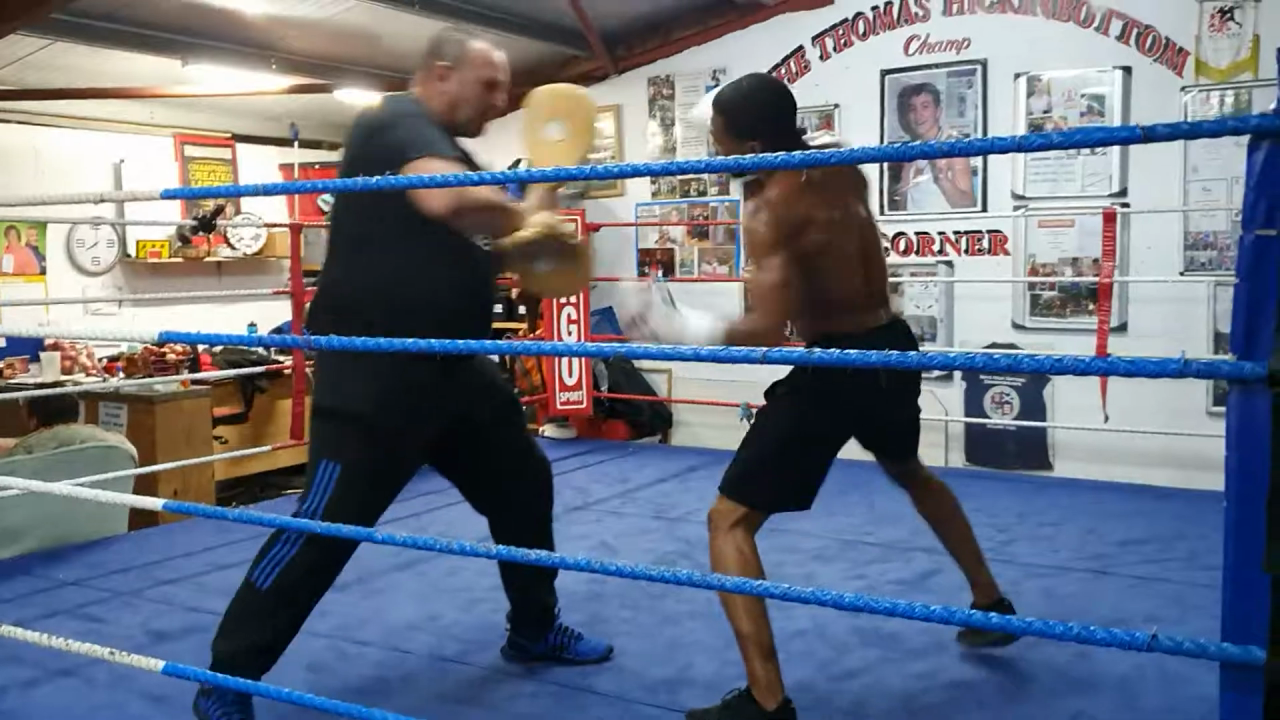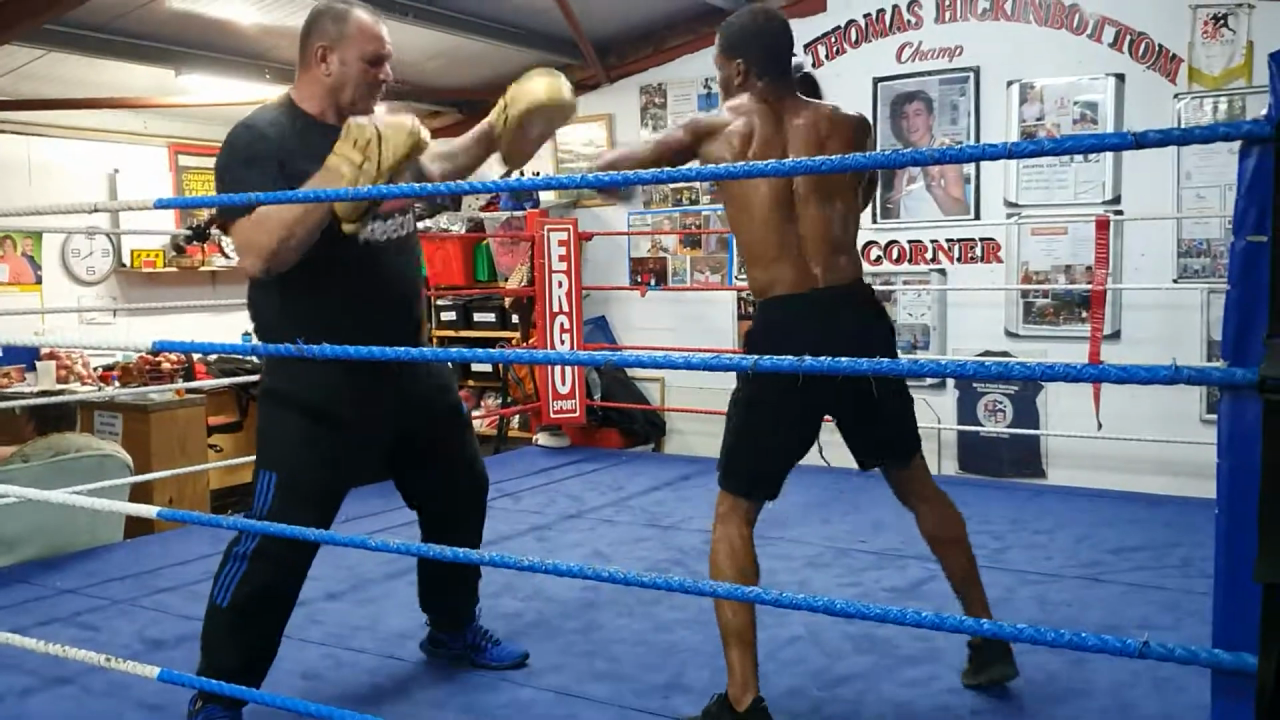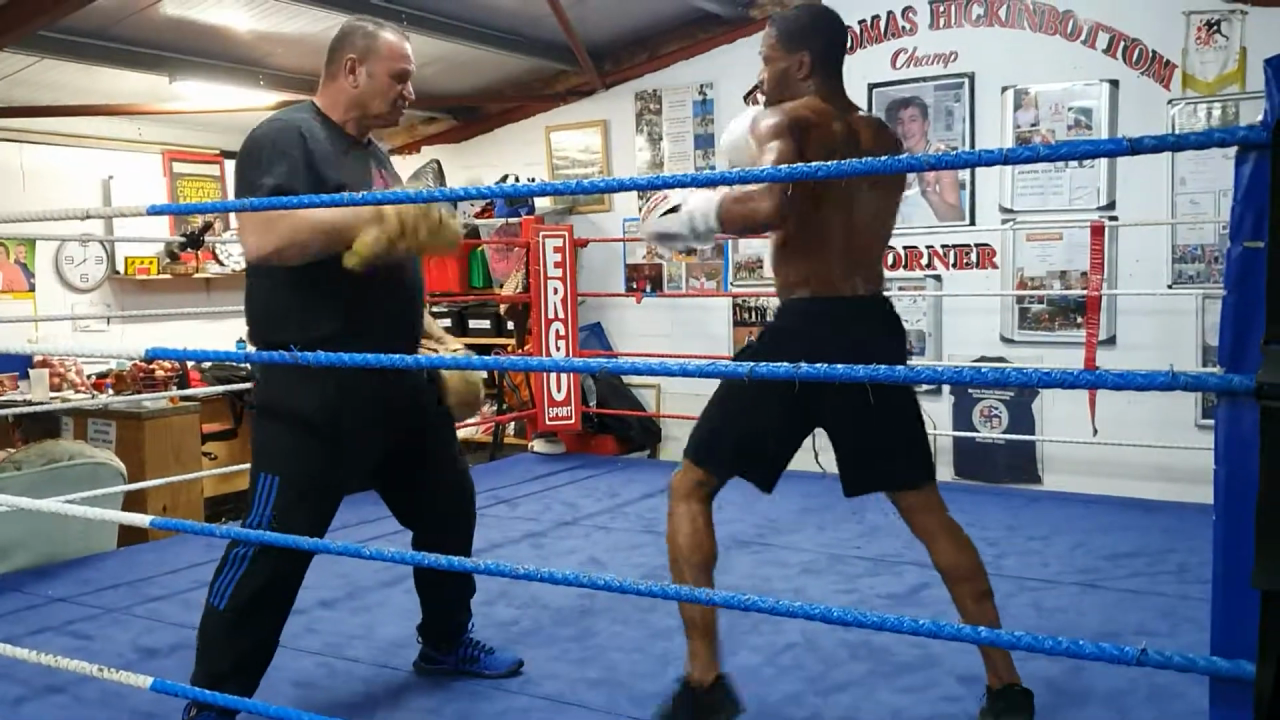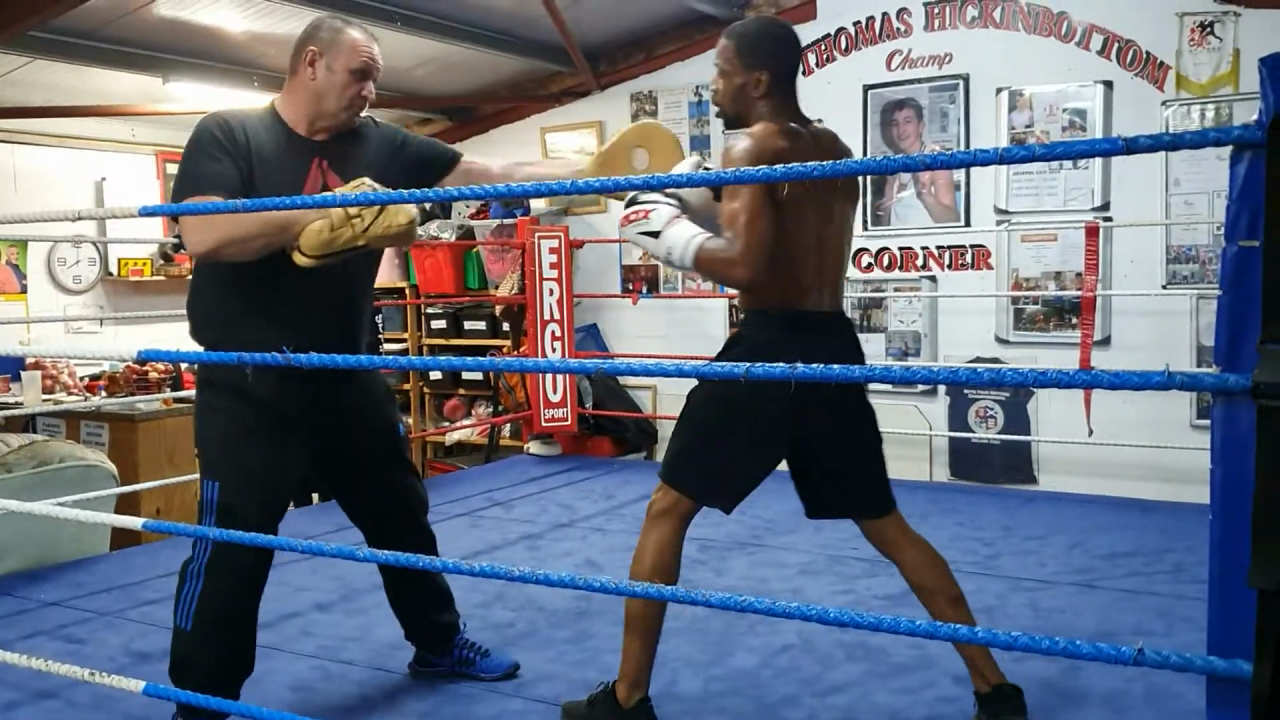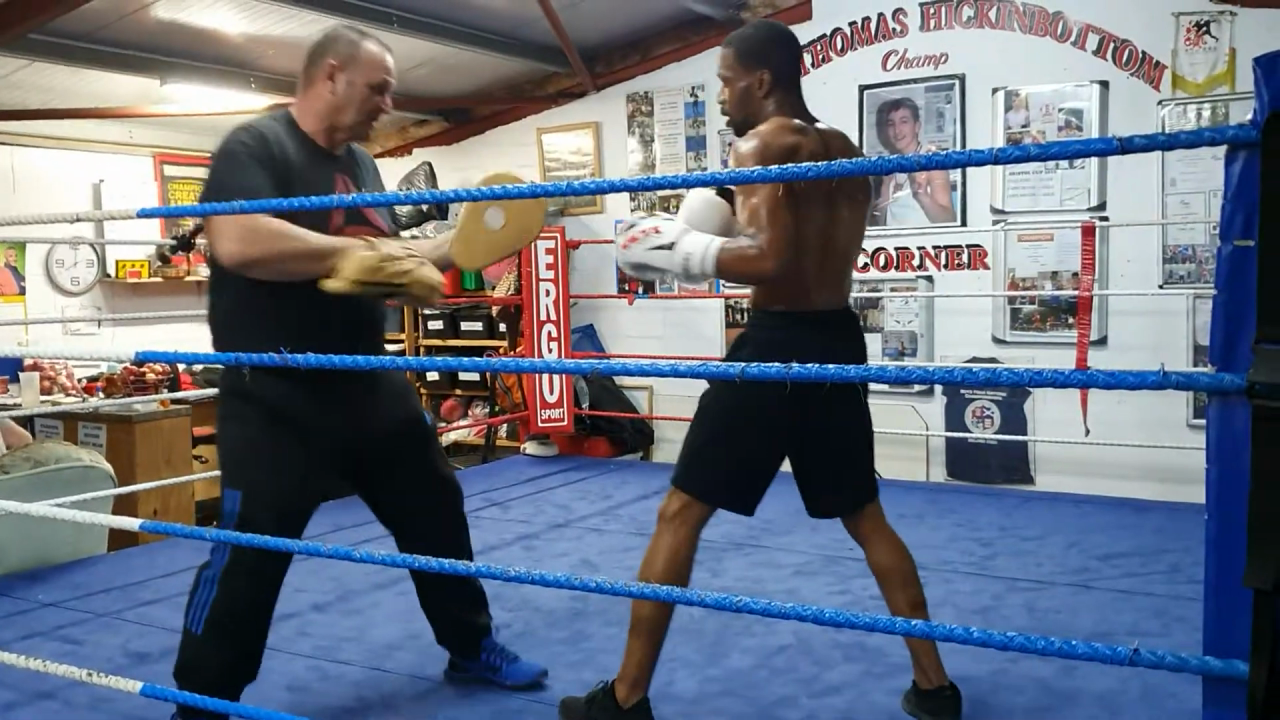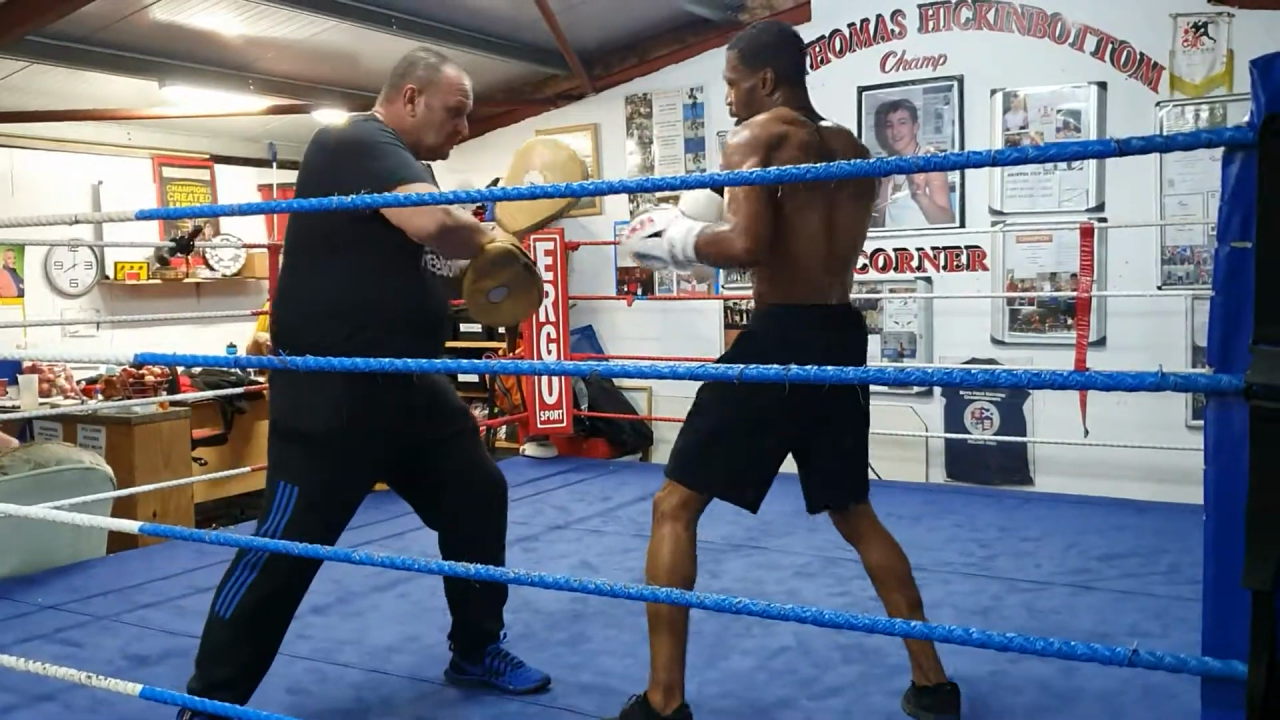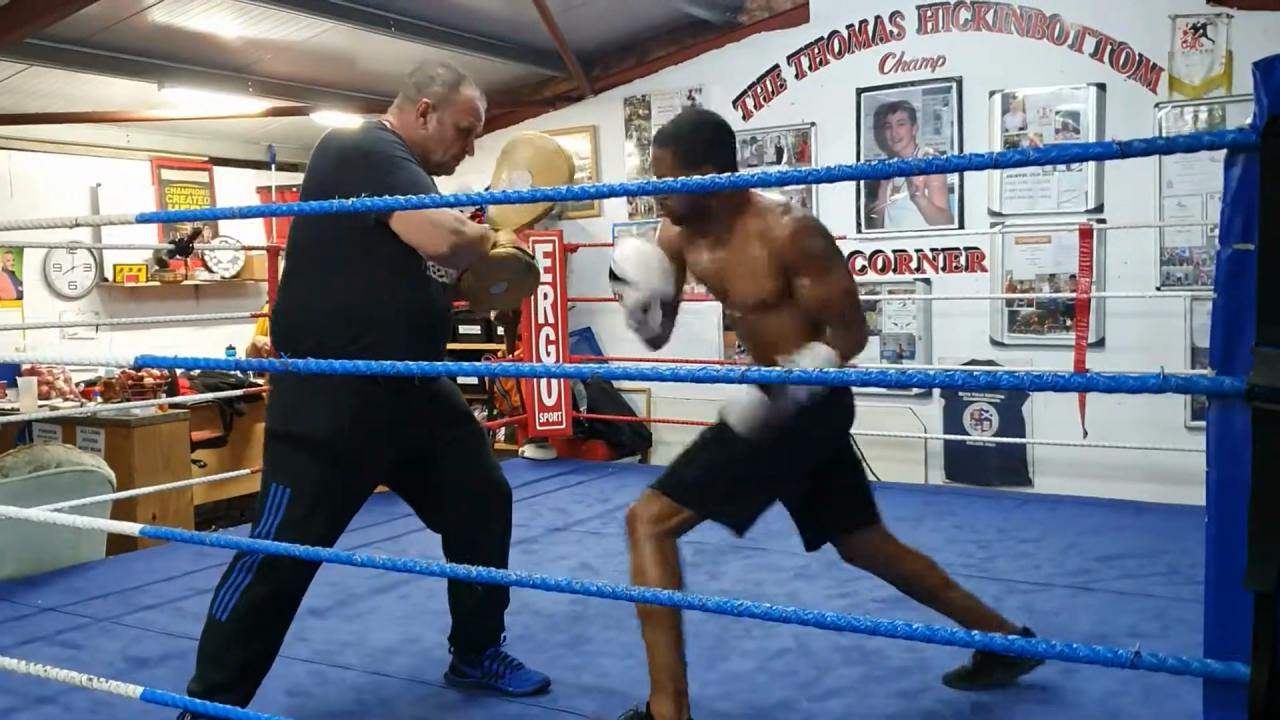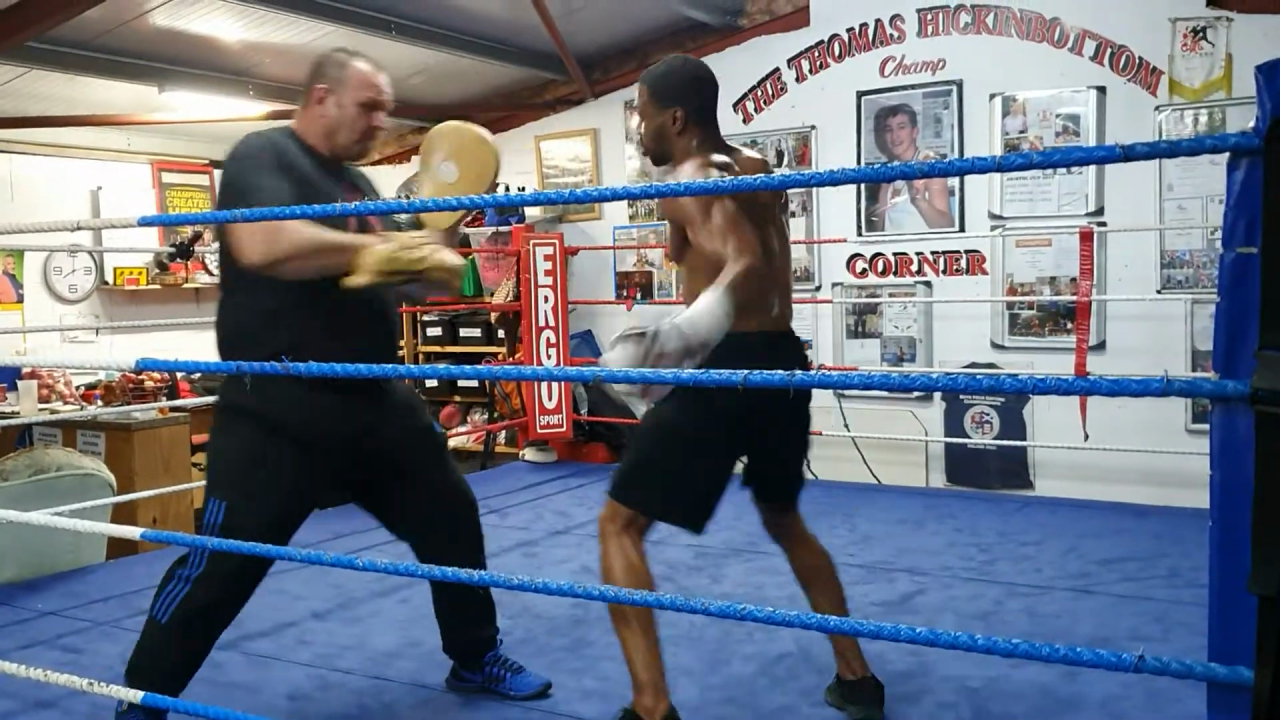
dt=0.4s
person 1, frame 1
left shoulder: (460, 158)
right shoulder: (402, 122)
right elbow: (444, 198)
left wrist: (543, 204)
right wrist: (517, 212)
left hip: (458, 366)
right hip: (374, 371)
left knee: (525, 486)
right knee: (326, 527)
left ankle: (535, 629)
person 1, frame 2
left shoulder: (370, 127)
right shoulder: (261, 140)
left elbow: (427, 176)
right elbow: (261, 252)
left wrist: (499, 127)
right wrist: (347, 174)
left hip: (406, 366)
right hip: (316, 380)
left knee: (459, 493)
right knee: (278, 537)
left ankle: (452, 629)
person 1, frame 3
left shoulder: (374, 154)
right shoulder: (287, 136)
right elbow: (264, 239)
left wrist: (428, 336)
right wrist: (382, 218)
left hip: (398, 376)
right hip: (312, 385)
left knee: (448, 505)
right knee: (275, 542)
left ankle: (447, 641)
person 1, frame 4
left shoulder: (378, 145)
right shoulder: (227, 135)
left elbow: (479, 176)
right elbow: (204, 235)
left wrist: (595, 165)
right wrist: (329, 216)
left hip: (349, 380)
right hip: (250, 388)
left knee: (400, 514)
right knee: (232, 548)
left ankle: (437, 644)
person 1, frame 5
left shoulder: (356, 164)
right shoulder: (255, 145)
right elbow: (238, 241)
left wrist: (449, 245)
right wrist: (352, 255)
left hip: (366, 385)
right hip: (274, 396)
left knee: (437, 509)
right knee: (251, 552)
left ankle: (470, 647)
person 1, frame 6
left shoulder: (406, 163)
right shoulder: (353, 144)
left elbow: (436, 258)
right elbow: (435, 224)
right wrist: (487, 239)
left hip: (411, 386)
right hip: (333, 389)
left knee: (480, 500)
right knee: (288, 546)
left ankle: (476, 651)
person 1, frame 7
left shoulder: (416, 175)
right shoulder: (361, 151)
left elbow: (451, 269)
right elbow: (442, 239)
left wrist: (500, 233)
right wrist: (490, 241)
left hip: (413, 388)
right hip: (328, 393)
left knee: (484, 506)
right knee: (283, 550)
left ankle: (477, 653)
person 1, frame 8
left shoulder: (357, 185)
right shoulder: (264, 157)
right elbow: (266, 244)
right wrist: (377, 249)
left hip: (374, 397)
right hip: (277, 404)
left knee: (448, 517)
right knee: (223, 561)
left ankle: (476, 658)
person 2, frame 1
left shoulder: (781, 204)
right shoulder: (838, 169)
left elbow: (762, 330)
left wrist: (668, 320)
left hip: (838, 369)
right hip: (890, 353)
left knee: (728, 522)
right knee: (910, 474)
right ankle: (990, 605)
person 2, frame 2
left shoulder: (715, 128)
right shoulder: (852, 131)
left elbow: (612, 169)
left hip: (785, 332)
right hip: (856, 318)
left knee: (733, 515)
right knee: (913, 483)
right ankle: (986, 641)
person 2, frame 3
left shoulder: (787, 121)
right shoulder: (883, 139)
left elbow: (762, 209)
left wrist: (687, 212)
left hip: (806, 333)
right hip: (875, 331)
left knee: (691, 489)
right knee: (927, 512)
person 2, frame 4
left shoulder: (754, 149)
right shoulder: (837, 154)
left elbow: (745, 267)
left wrist: (667, 233)
right wrist: (712, 214)
left hip: (768, 348)
right hip: (833, 348)
left knee: (666, 513)
right knee: (884, 523)
person 2, frame 5
left shoulder: (760, 146)
right shoulder: (844, 151)
left elbow: (771, 261)
left wrist: (677, 247)
right wrist: (728, 230)
left hip: (777, 346)
right hip: (838, 342)
left knee: (681, 513)
right knee: (864, 516)
person 2, frame 6
left shoulder: (757, 136)
right shoulder: (851, 149)
left elbow: (745, 245)
left wrist: (671, 236)
right wrist: (698, 226)
left hip: (779, 343)
right hip: (840, 339)
left knee: (675, 508)
right knee: (851, 512)
person 2, frame 7
left shoulder: (786, 228)
right shoulder: (677, 230)
left elbow: (850, 325)
right elbow: (652, 334)
left wrist: (786, 389)
right wrist: (640, 291)
left hip: (800, 405)
right hip: (805, 410)
left knee: (648, 526)
right knee: (864, 544)
right ankle: (1000, 638)
person 2, frame 8
left shoulder: (691, 178)
right shoulder: (756, 166)
left elbow: (745, 269)
left wrist: (679, 330)
left hip: (725, 368)
right hip: (783, 364)
left knee: (619, 527)
right knee: (788, 526)
